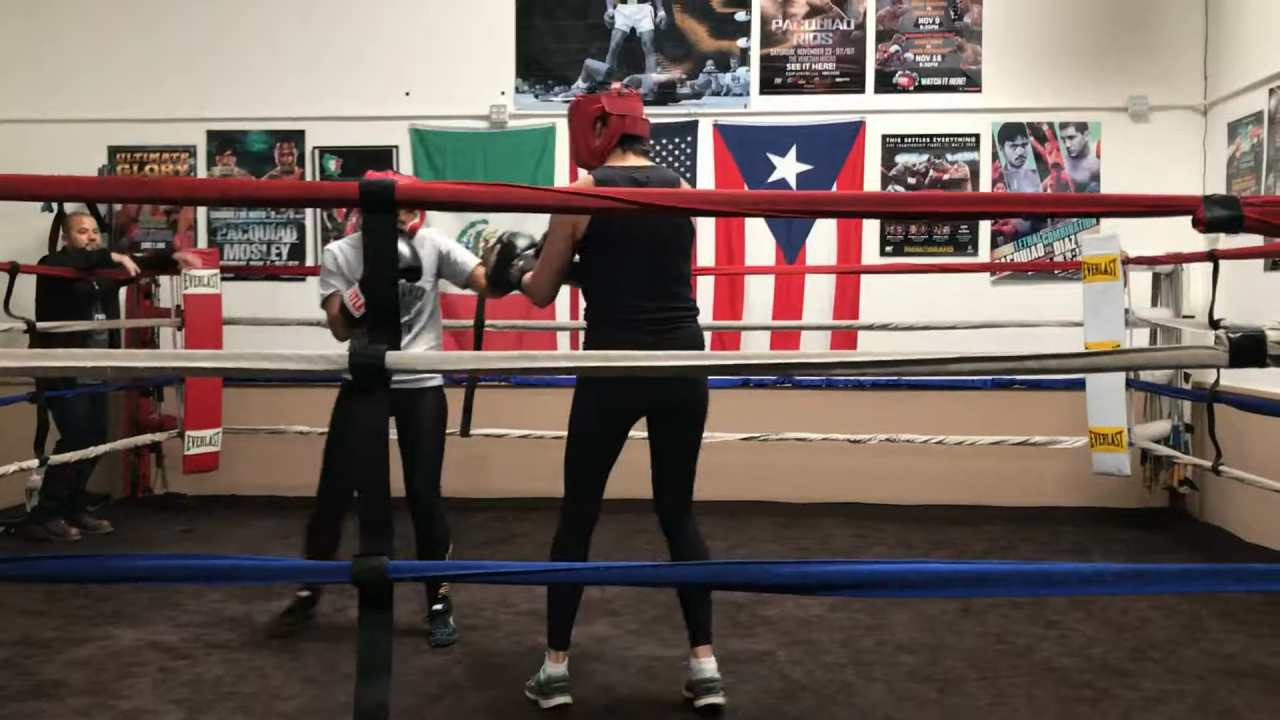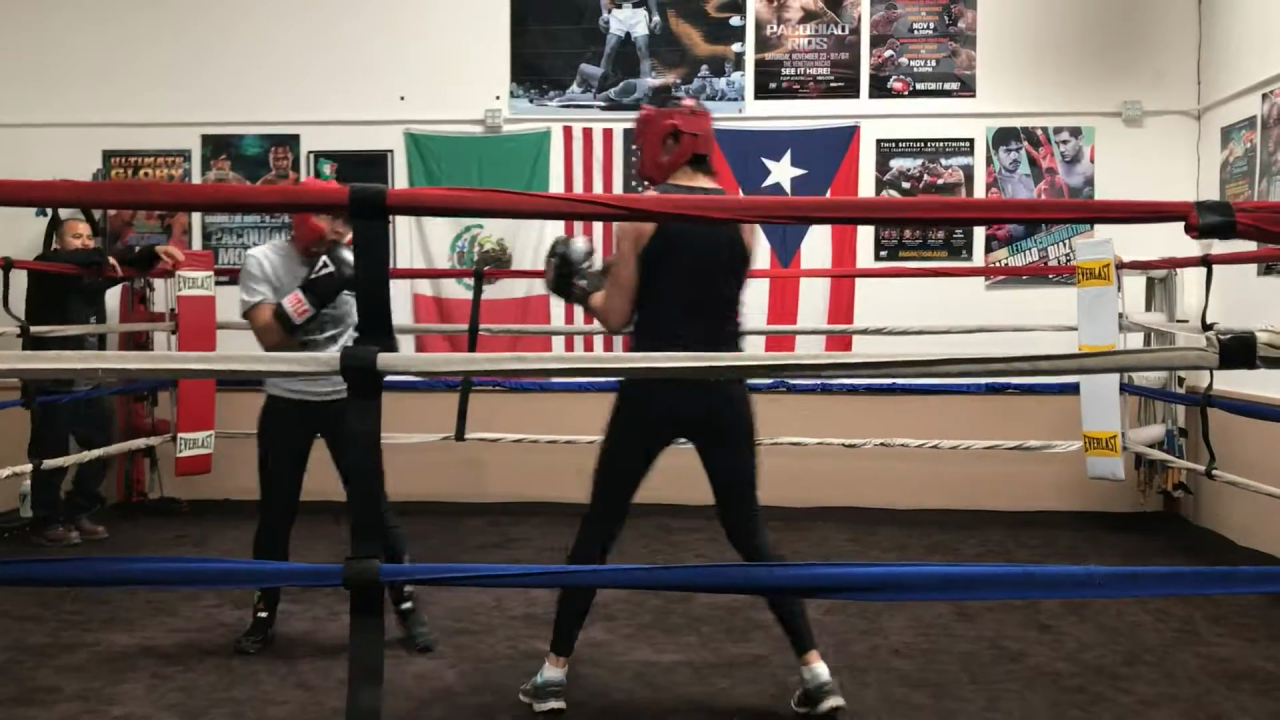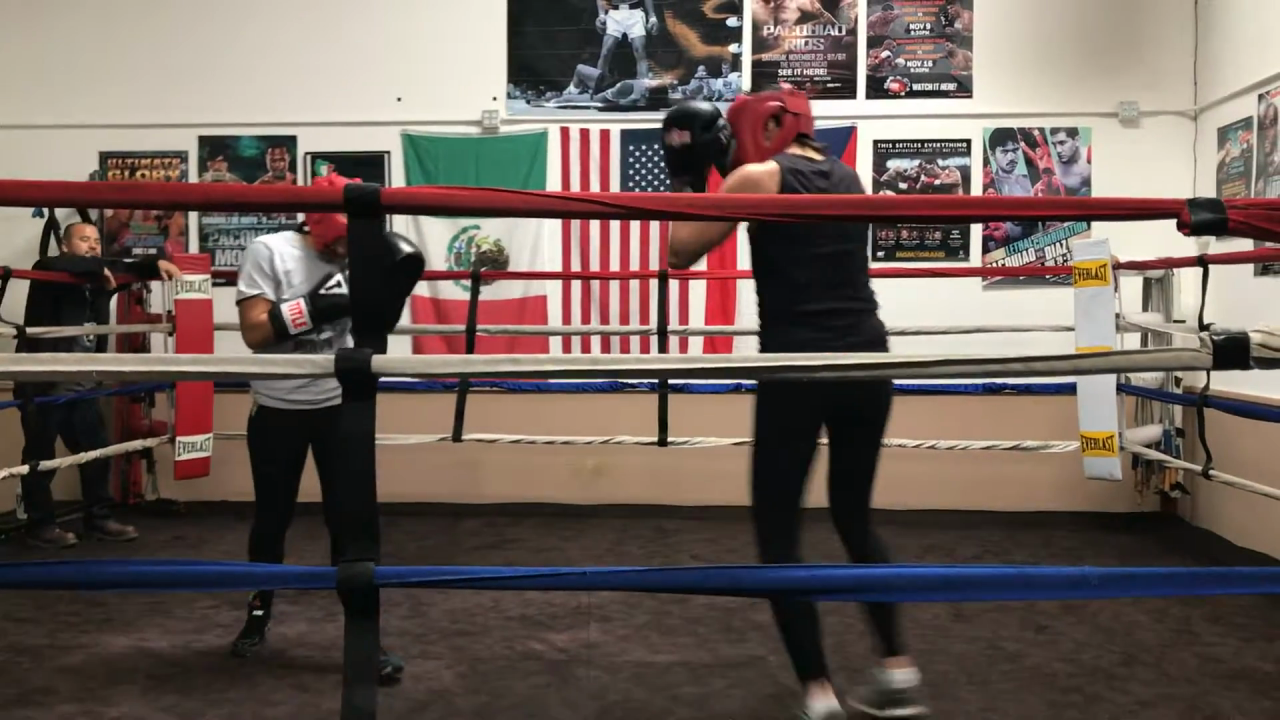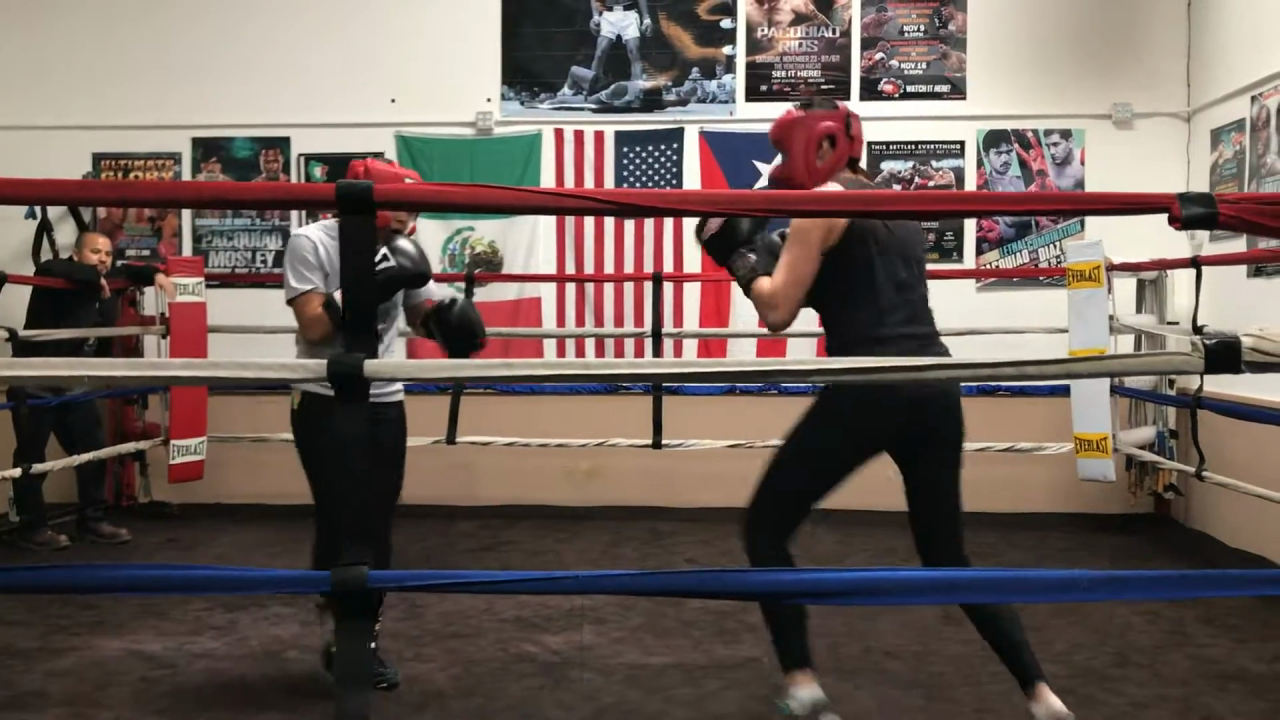
dt=0.4s
person 1, frame 1
left shoulder: (583, 191)
right shoulder: (680, 190)
left elbow: (541, 292)
left wrist: (513, 270)
left hip: (616, 368)
left knee: (578, 516)
right knee: (678, 514)
left ankle: (556, 668)
right ankle: (704, 666)
person 1, frame 2
left shoulder: (641, 210)
right shoulder: (741, 217)
left elbow: (616, 314)
left wrist: (579, 285)
left hip: (654, 387)
right hip: (722, 388)
left knee: (599, 526)
right knee: (748, 531)
person 1, frame 3
left shoulder: (757, 176)
right shoulder: (850, 180)
left elbow: (679, 253)
left wrist: (687, 179)
right hip: (866, 363)
left knee: (777, 533)
right knee: (855, 518)
person 1, frame 4
right shoulder: (898, 212)
left elbow: (778, 311)
left wrist: (742, 258)
right wrist: (783, 256)
left hip: (866, 392)
right hip: (935, 394)
left knee: (763, 531)
right knee: (947, 561)
person 2, frame 1
left shoulder: (432, 244)
right shoulder: (340, 253)
left elbow: (481, 279)
right elbow: (341, 329)
left hip: (420, 388)
right hip: (361, 387)
left knee: (424, 494)
right knee: (334, 491)
left ankle: (438, 600)
right ankle: (307, 593)
person 2, frame 2
left shoulder: (353, 260)
right shoulder: (262, 262)
right elbow: (270, 336)
right wrist: (314, 291)
left hip: (348, 399)
right hip: (288, 402)
right knee: (276, 508)
left ankle: (406, 603)
right ankle: (265, 612)
person 2, frame 3
right shoulder: (270, 251)
right elbow: (255, 333)
right wrist: (317, 307)
left hip: (339, 406)
right hip: (277, 408)
left knee: (350, 519)
right knee: (272, 518)
right ankle: (259, 613)
person 2, frame 4
left shoulder: (400, 253)
right shoulder: (311, 242)
left elbow: (425, 317)
right elbow: (314, 327)
left wrist: (456, 316)
right wrist: (372, 286)
left hip: (384, 403)
right hip: (322, 401)
left knee: (374, 528)
right knee: (338, 520)
person 3, frame 1
left shoulder: (106, 270)
right shoulder: (55, 267)
left elbow: (148, 261)
right elbow: (72, 264)
left wrist: (174, 257)
right wrist: (109, 257)
left hip: (97, 374)
right hip: (67, 375)
left knee: (89, 442)
right knee: (78, 443)
left ankle: (75, 510)
right ankle: (45, 515)
person 3, frame 2
left shoulder: (93, 272)
right shoulder: (44, 268)
left elbow: (125, 261)
right elbow: (64, 261)
left wrist: (154, 252)
right wrist: (99, 257)
left hip: (89, 380)
right hip: (52, 380)
left knee: (102, 445)
right knee: (53, 451)
left ankle: (76, 512)
right ankle: (46, 523)
person 3, frame 3
left shoulder: (99, 277)
right shoulder: (48, 274)
left elbow: (128, 270)
right elbow: (53, 265)
left wrist: (157, 263)
right wrist: (96, 267)
left hip: (82, 385)
right hip: (43, 384)
left knee: (97, 451)
right knee: (41, 456)
left ankle: (99, 518)
right ankle: (40, 525)
person 3, frame 4
left shoulder: (108, 283)
right shoulder: (55, 278)
left elbow: (130, 273)
right elbow: (49, 269)
left wrist: (155, 275)
right wrist: (93, 277)
left hip: (77, 390)
right hip: (35, 387)
left knee: (93, 453)
right knee: (31, 459)
left ankle: (92, 520)
right ankle: (32, 528)
